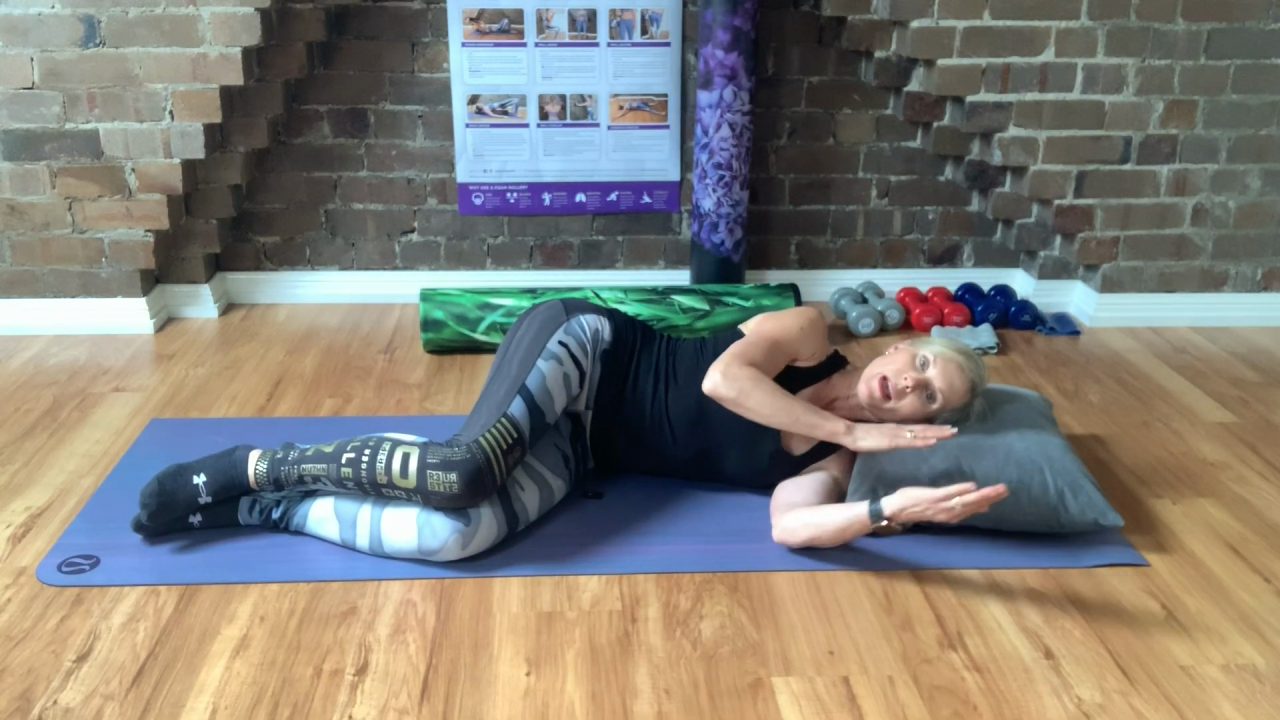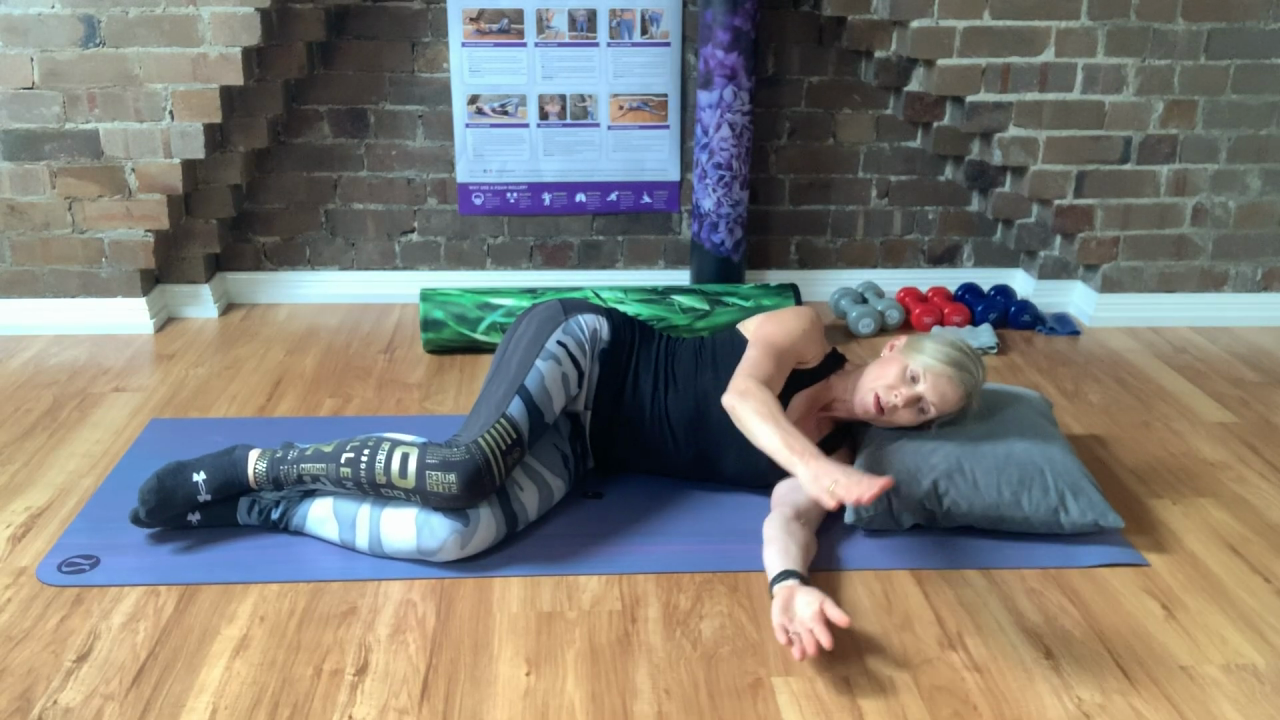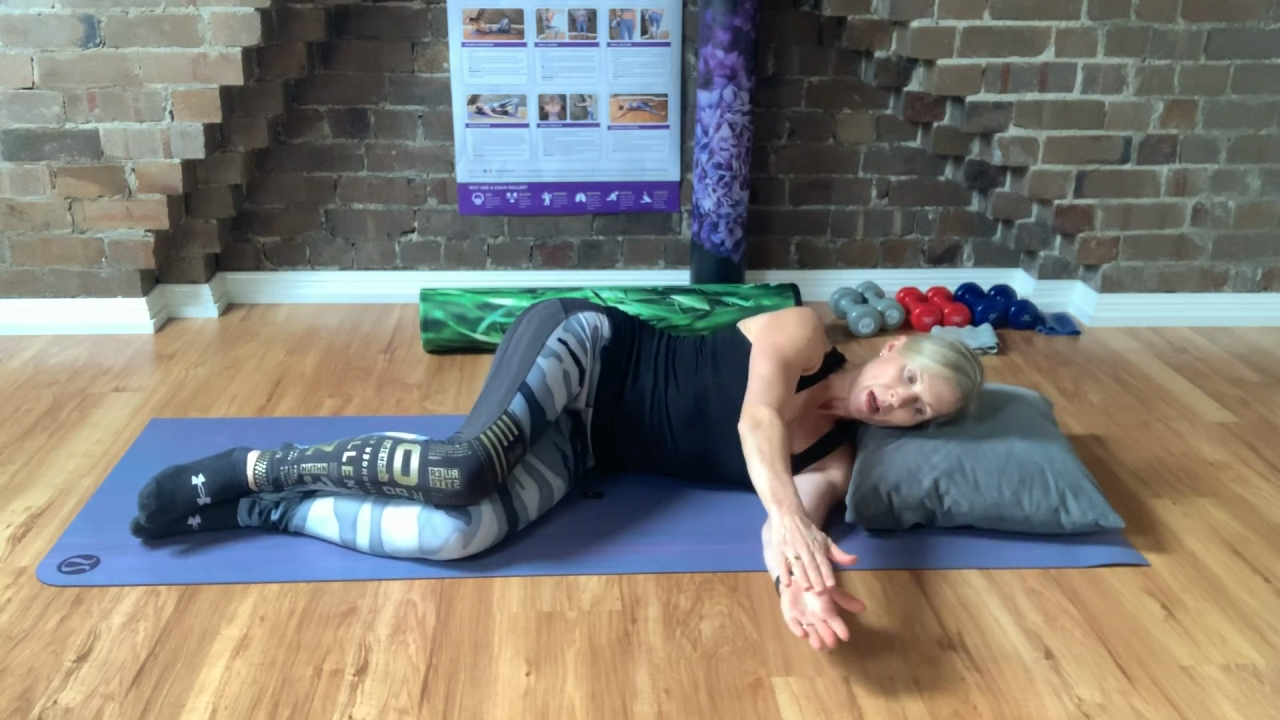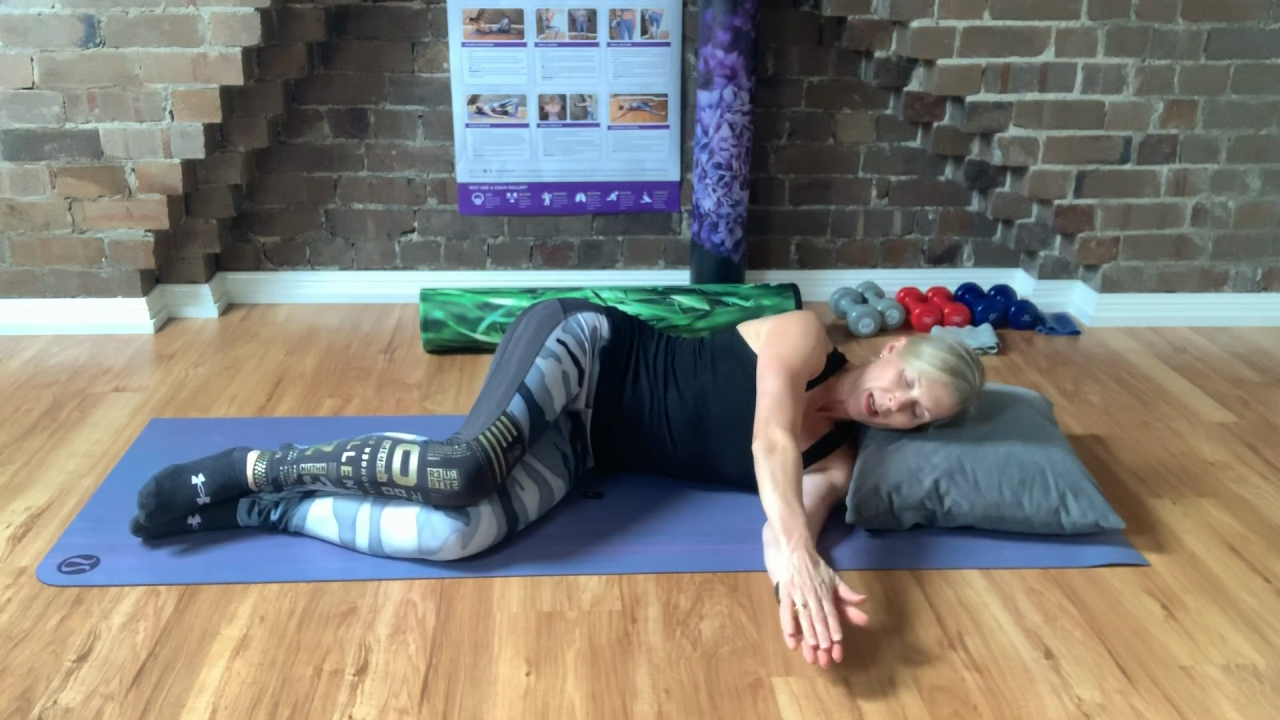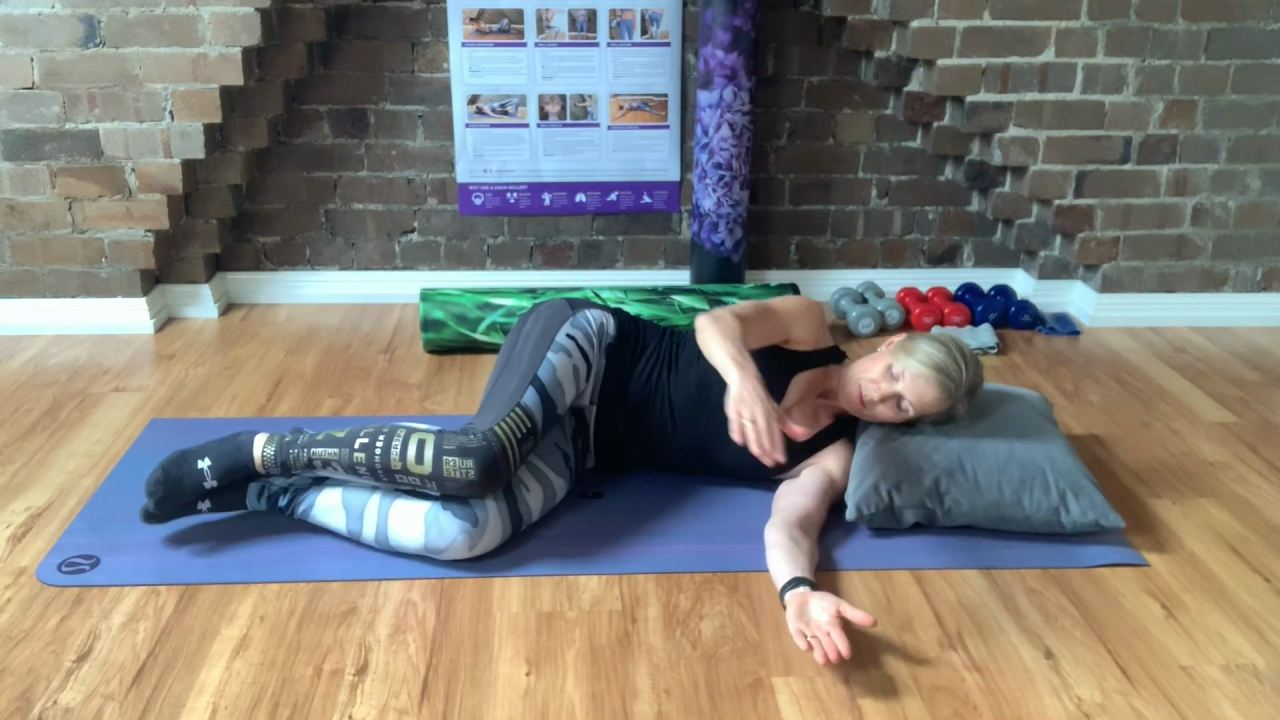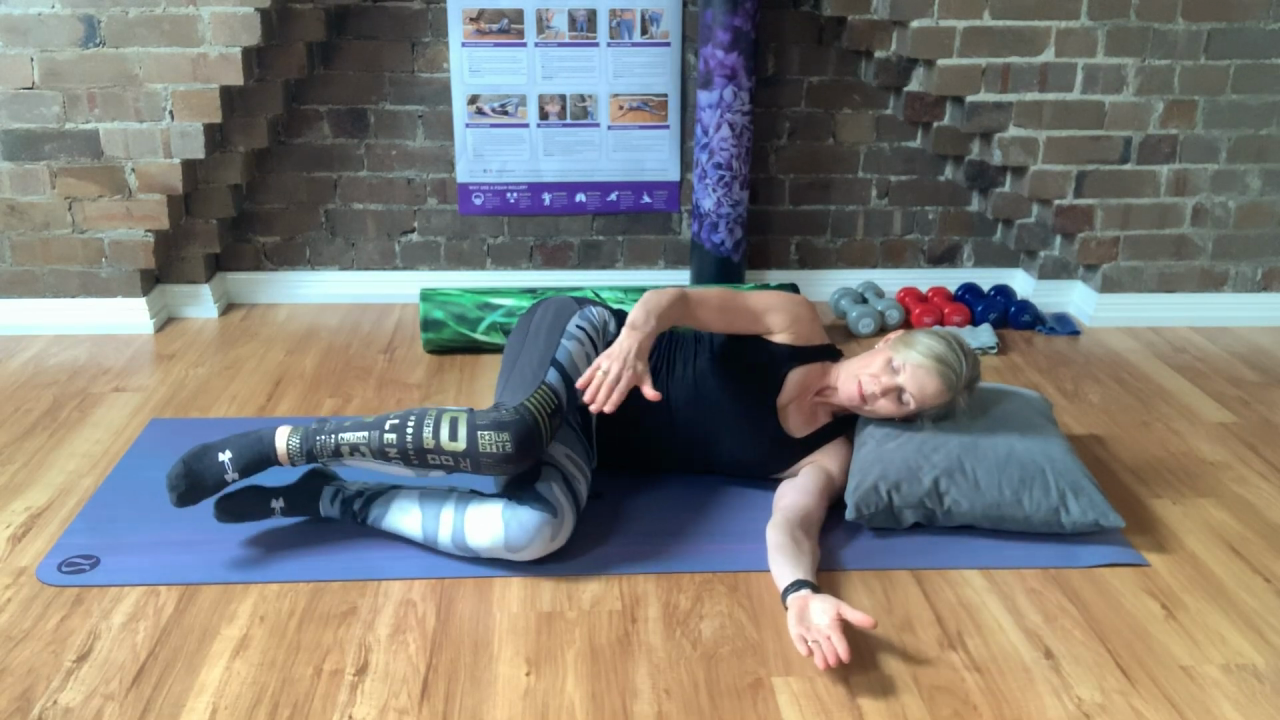
dt=0.4s
person 1, frame 1
left shoulder: (829, 460)
right shoulder: (809, 334)
left elbow: (794, 525)
right elbow: (723, 378)
left wrist: (897, 506)
right wrist: (843, 428)
left hip: (581, 449)
right hip: (581, 347)
left knee: (461, 534)
right knee: (463, 473)
left ankle: (265, 507)
right ankle: (246, 469)
person 1, frame 2
left shoulder: (837, 456)
right shoulder: (807, 332)
left elbow: (785, 515)
right elbow: (742, 395)
left wrist: (788, 584)
right wrist: (811, 463)
left hip: (580, 448)
right hip: (579, 347)
left knee: (462, 531)
right knee: (461, 471)
left ankle: (259, 507)
right ankle: (249, 464)
person 1, frame 3
left shoulder: (832, 462)
right shoulder: (807, 332)
left elbow: (792, 515)
right elbow: (754, 418)
left wrist: (797, 583)
right wrist: (793, 522)
left hip: (582, 447)
right hip: (579, 350)
left knee: (464, 530)
right knee: (463, 469)
left ankle: (259, 509)
right ankle: (249, 466)
person 1, frame 4
left shoulder: (836, 461)
right shoulder: (809, 335)
left elbow: (789, 518)
right elbow: (772, 438)
left wrist: (791, 589)
right wrist: (805, 559)
left hip: (583, 446)
right hip: (581, 347)
left knee: (464, 531)
right knee: (464, 469)
left ankle: (260, 510)
right ankle: (247, 467)
person 1, frame 5
left shoulder: (834, 456)
right shoulder: (810, 327)
left elbow: (789, 520)
right elbow: (720, 320)
left wrist: (800, 593)
right wrist: (749, 386)
left hip: (586, 446)
right hip: (585, 344)
left knee: (471, 528)
right knee: (476, 459)
left ankle: (271, 494)
right ankle: (254, 452)
person 1, frame 6
left shoulder: (830, 456)
right shoulder: (795, 322)
left elbow: (791, 521)
right elbow: (674, 297)
left wrist: (801, 594)
right wrist: (636, 335)
left hip: (597, 438)
left knee: (540, 526)
right knee: (509, 438)
left ankle: (329, 501)
right ankle: (278, 445)
